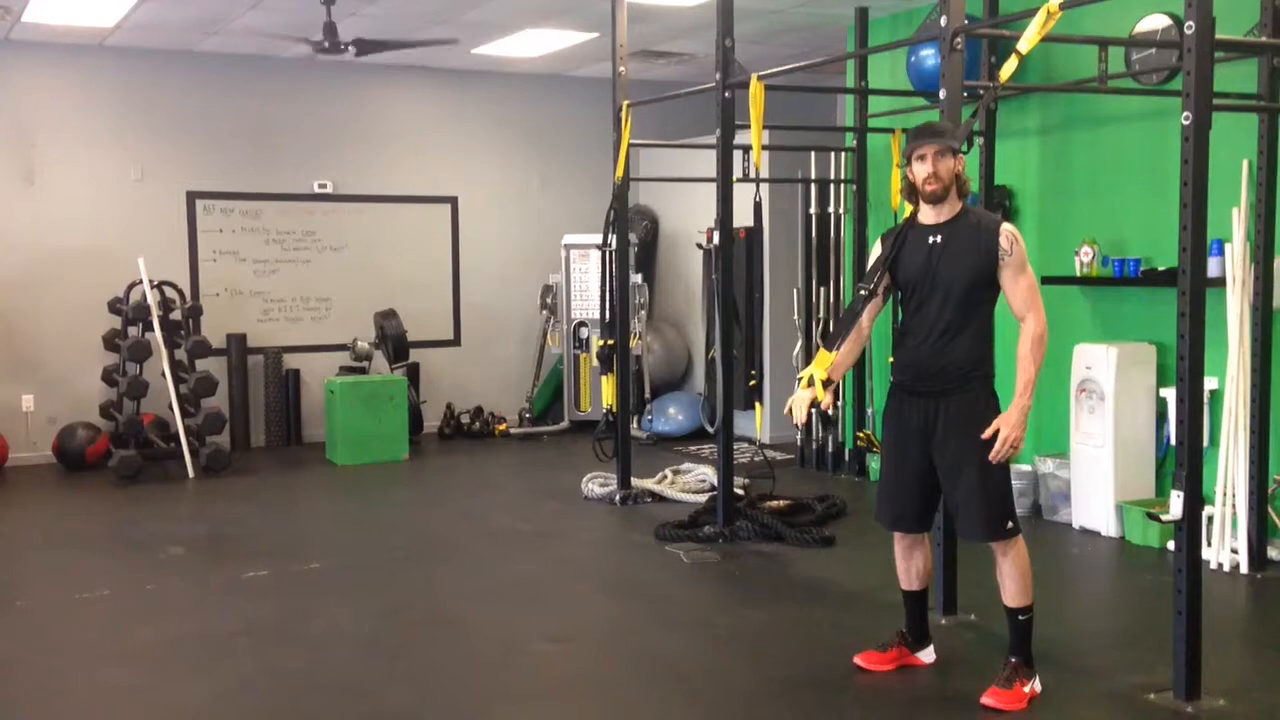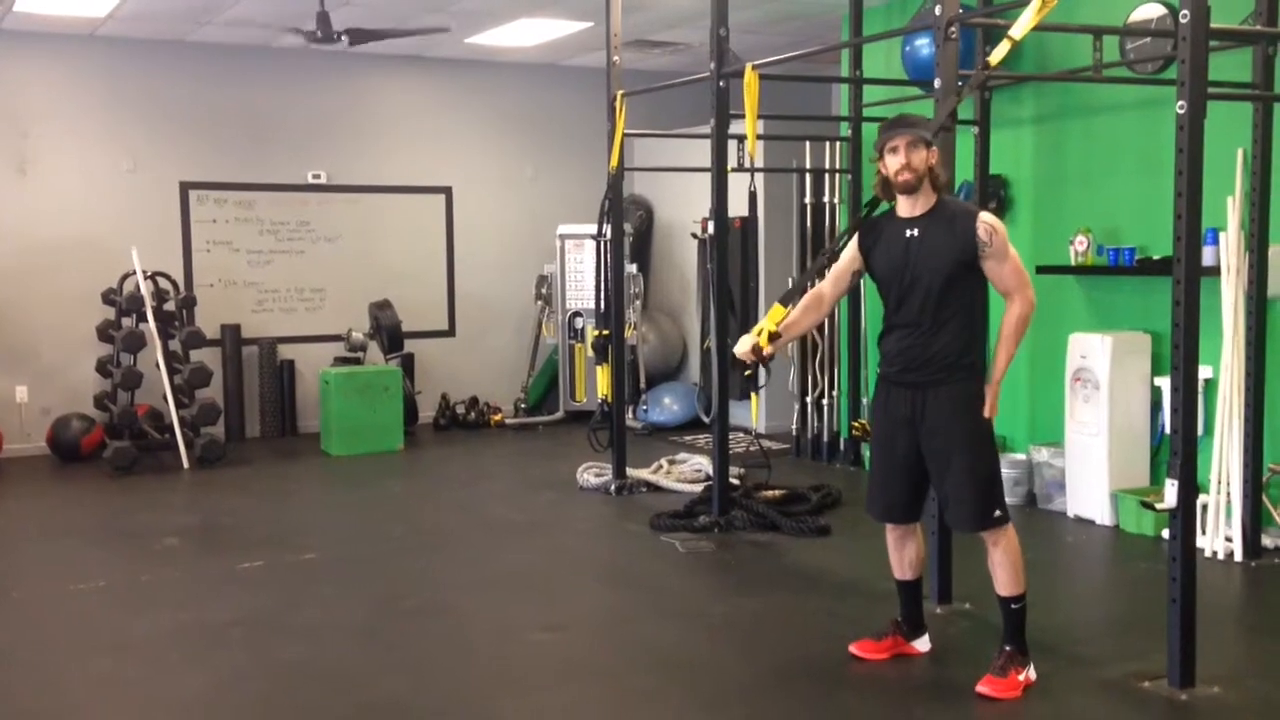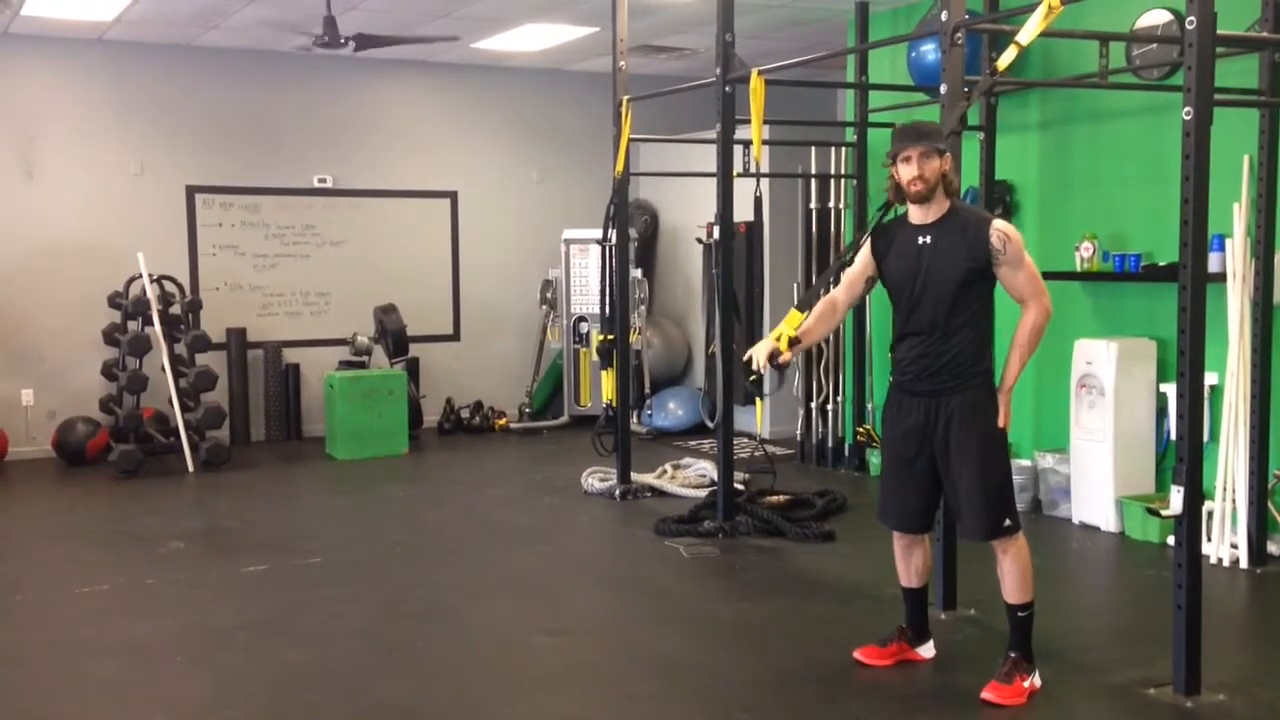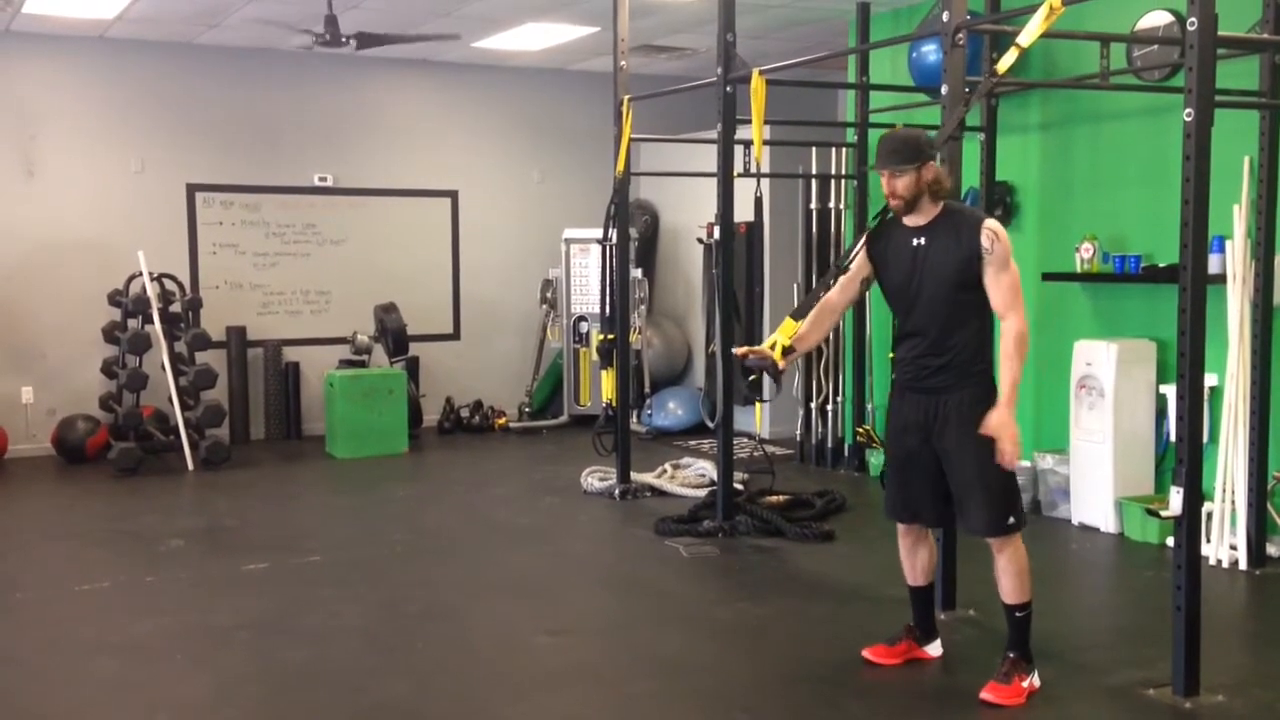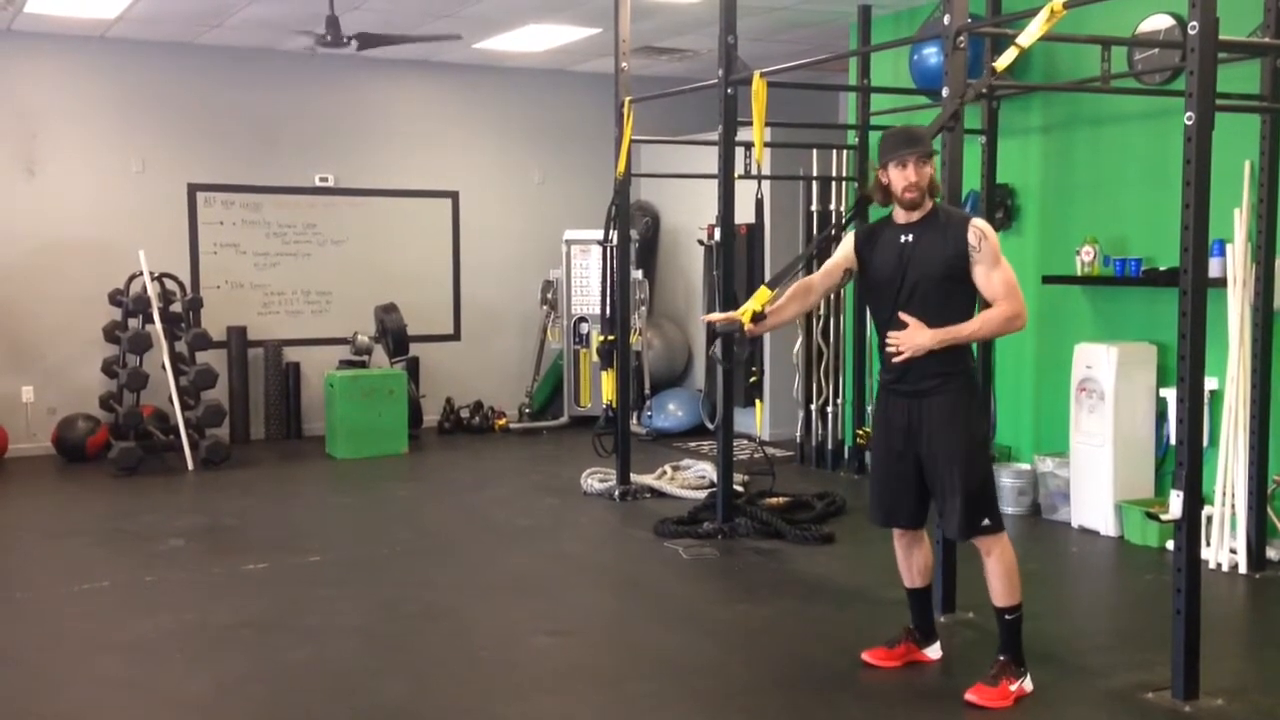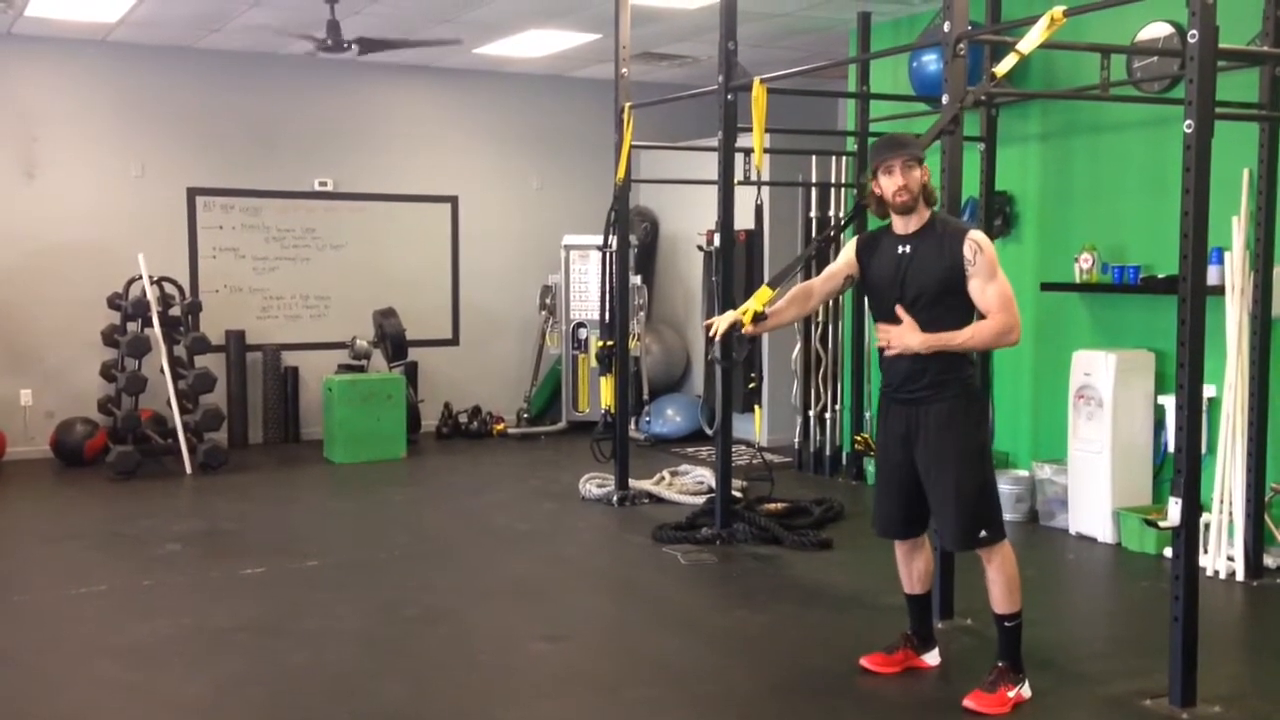
dt=0.7s
person 1, frame 1
left shoulder: (995, 235)
right shoulder: (894, 242)
left elbow: (1032, 318)
right elbow: (861, 318)
left wrist: (1020, 404)
right wrist: (820, 380)
left hip: (968, 404)
right hip: (906, 402)
left knee: (1000, 532)
right knee: (905, 525)
left ankle: (1022, 664)
right ankle: (916, 640)
person 1, frame 2
left shoulder: (975, 225)
right shoulder: (870, 234)
left elbow: (1020, 297)
right elbow: (825, 294)
left wrist: (994, 378)
right wrist: (772, 337)
left hip: (956, 394)
right hip: (894, 392)
left knee: (990, 521)
right knee: (896, 515)
left ankle: (1016, 653)
right ankle: (911, 628)
person 1, frame 3
left shoulder: (988, 233)
right shoulder: (883, 239)
left elbow: (1037, 305)
right elbow: (839, 299)
left wrist: (1005, 386)
right wrist: (789, 342)
left hip: (969, 403)
right hip: (906, 401)
left knee: (1001, 531)
right knee: (905, 524)
left ankle: (1022, 660)
right ankle: (916, 635)
person 1, frame 4
left shoulder: (980, 233)
right shoulder: (879, 240)
left elbow: (1013, 318)
right elbow: (836, 302)
left wrist: (1006, 405)
right wrist: (784, 350)
left hip: (968, 400)
right hip: (909, 399)
left knee: (999, 529)
right knee: (910, 521)
left ankle: (1020, 660)
right ankle: (923, 633)
person 1, frame 5
left shoulder: (968, 232)
right shoulder: (865, 240)
left elbow: (1012, 312)
right elbow: (813, 287)
left wrist: (934, 338)
right wrist: (755, 321)
left hip: (951, 399)
right hip: (895, 399)
left knee: (984, 529)
right knee: (903, 522)
left ankle: (1013, 664)
right ankle: (922, 636)
person 1, frame 6
left shoulder: (964, 242)
right shoulder: (865, 249)
left elbow: (1007, 326)
right elbow: (813, 292)
left wrist: (924, 341)
right wrist: (754, 320)
left hip: (951, 407)
right hip: (896, 407)
left knee: (985, 536)
right knee: (904, 528)
left ankle: (1012, 670)
right ankle: (921, 641)
